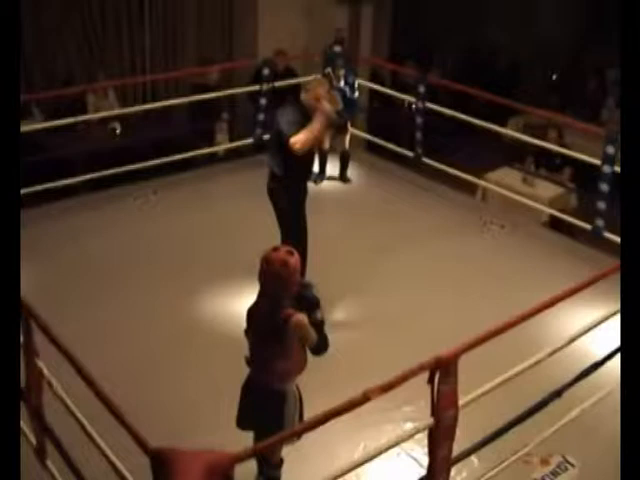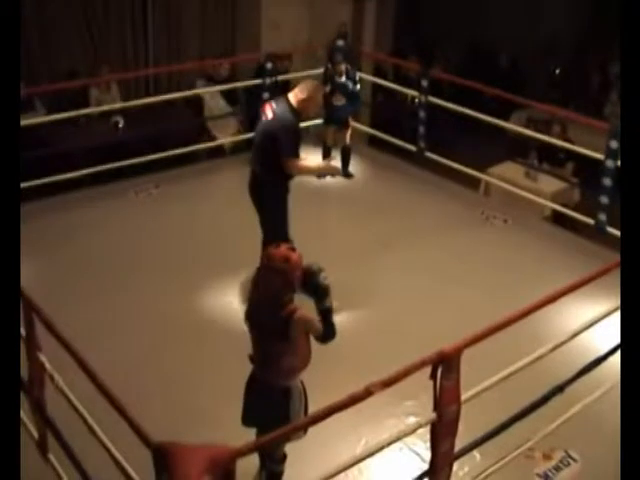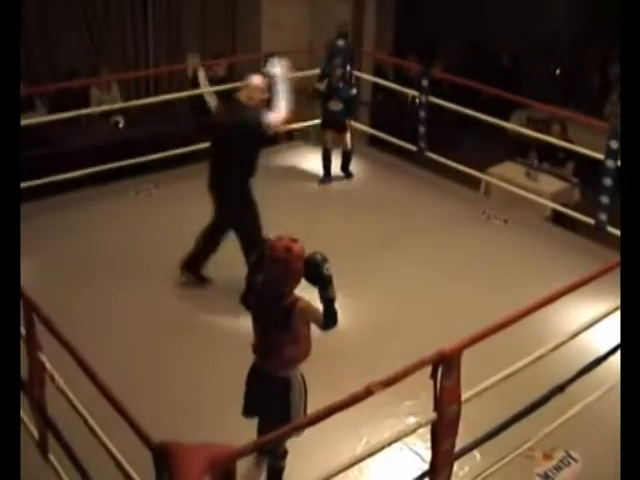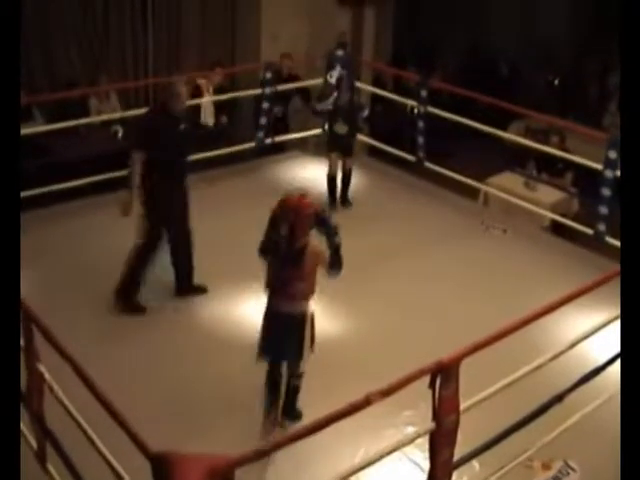
dt=0.7s
person 1, frame 1
left shoulder: (255, 309)
right shoulder: (295, 322)
right elbow: (320, 347)
right wrist: (315, 314)
left hip: (256, 384)
right hip: (281, 392)
left knee: (261, 436)
right knee: (273, 446)
person 1, frame 2
left shoulder: (257, 304)
right shoulder: (298, 318)
right elbow: (327, 334)
left wrist: (257, 284)
right wrist: (323, 299)
left hip: (260, 380)
right hip: (285, 387)
left knee: (264, 431)
right knee: (278, 443)
person 1, frame 3
left shoulder: (258, 294)
right shoulder: (299, 308)
right elbow: (329, 322)
left wrist: (257, 264)
right wrist: (326, 288)
left hip: (260, 372)
right hip: (285, 379)
left knee: (266, 419)
right knee: (279, 438)
left ankle: (261, 455)
person 1, frame 4
left shoulder: (274, 242)
right shoulder: (311, 250)
left elbow: (263, 251)
right elbow: (335, 267)
left wrist: (274, 222)
right wrist: (333, 238)
left hip: (274, 310)
right hip: (298, 314)
left knee: (275, 362)
right knee: (295, 365)
left ankle: (272, 406)
right ankle: (289, 412)
person 2, frame 1
left shoulder: (305, 112)
right shoulder: (288, 114)
right elbow: (298, 146)
left wrist: (329, 116)
right wrist: (320, 120)
left hip: (295, 183)
right hip: (283, 186)
left knee: (294, 236)
right knee: (295, 238)
person 2, frame 2
left shoulder: (276, 104)
right shoulder: (285, 121)
right elbow: (293, 166)
right wrist: (324, 167)
left hip: (265, 180)
right hip: (269, 186)
left knee: (277, 234)
right knee: (276, 238)
person 2, frame 3
left shoulder: (225, 110)
right shoulder: (244, 118)
left elbow: (211, 100)
right elbow: (280, 119)
right wrist: (282, 79)
left hip: (220, 179)
right hip: (235, 184)
left knee: (220, 223)
right knee: (251, 235)
left ankle: (191, 266)
person 2, frame 4
left shoulder: (178, 116)
right shoulder: (151, 121)
right elbow: (137, 159)
right wrist: (133, 193)
left hip: (175, 185)
right hip: (158, 189)
left knee: (181, 235)
right knee: (151, 241)
left ankle: (185, 283)
right ankle: (125, 294)
person 3, frame 1
left shoulder: (350, 81)
left elbow: (353, 100)
left hip: (343, 120)
left knee: (344, 149)
right knee: (324, 147)
left ankle: (343, 173)
right ankle: (321, 173)
person 3, frame 2
left shoulder: (351, 76)
right shoulder: (329, 76)
left elbow: (356, 95)
right elbow: (324, 94)
left hip: (345, 114)
right hip: (331, 114)
left knee: (346, 143)
right knee: (328, 142)
left ankle: (345, 168)
person 3, frame 3
left shoulder: (346, 85)
right shoulder: (326, 83)
left elbow: (352, 100)
right elbow: (318, 91)
left hip: (342, 120)
right hip: (328, 119)
left knee: (348, 147)
right knee: (327, 147)
left ankle: (345, 167)
right ankle: (327, 174)
person 3, frame 4
left shoulder: (354, 105)
right shoulder: (332, 101)
left elbow: (363, 116)
right elbow: (317, 109)
left hip: (348, 141)
right hip: (333, 140)
left knee: (347, 170)
right knee: (333, 170)
left ankle: (344, 196)
right ankle: (332, 199)
